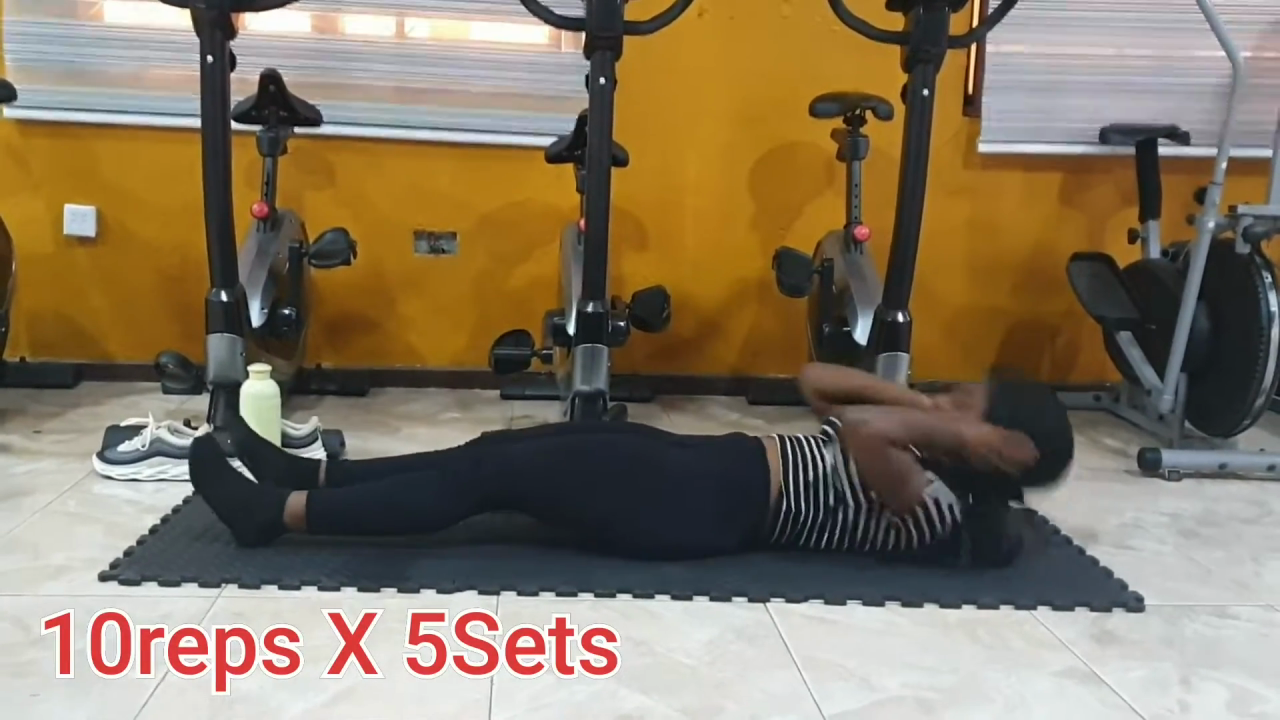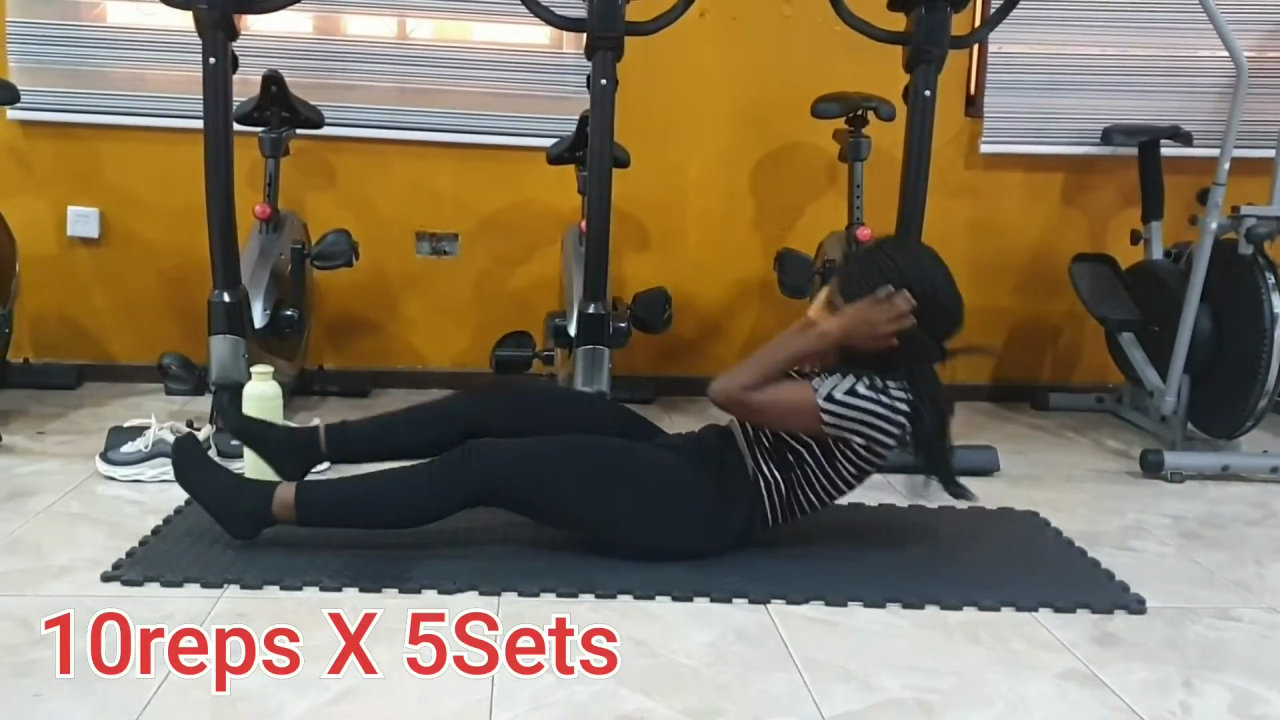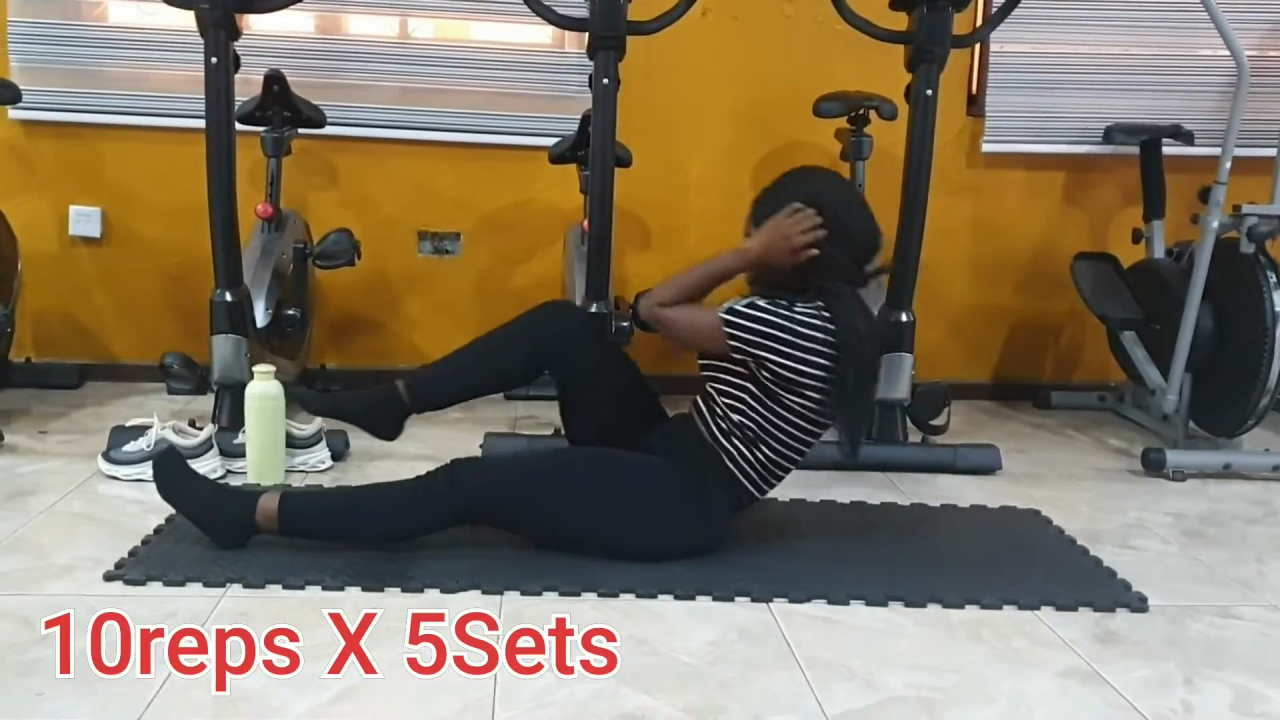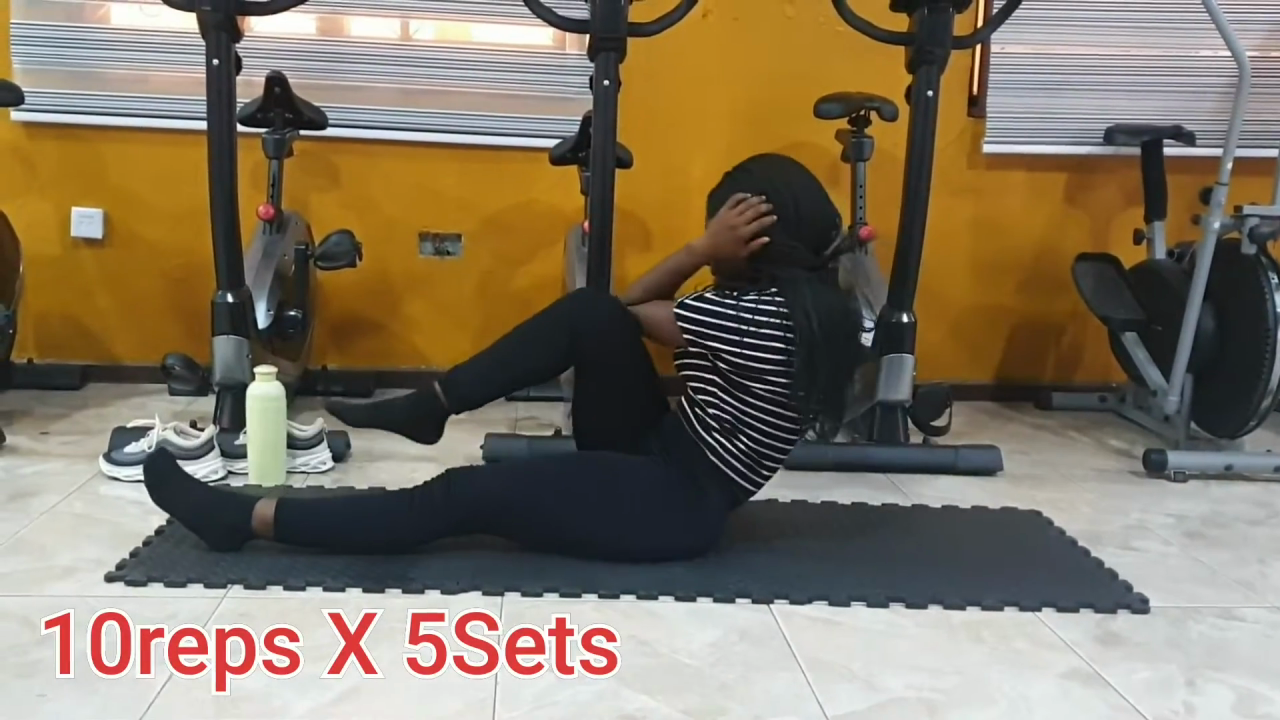
dt=0.3s
person 1, frame 1
left shoulder: (935, 505)
right shoulder: (917, 456)
left elbow: (859, 426)
right elbow: (818, 380)
left wrist: (955, 431)
right wrist: (927, 408)
left hip: (705, 508)
right hip: (708, 465)
left knee: (493, 476)
right knee: (497, 448)
left ankle: (279, 511)
right ankle: (309, 473)
person 1, frame 2
left shoulder: (880, 400)
right shoulder: (868, 372)
left elbow: (732, 392)
right elbow: (746, 383)
left wrist: (825, 334)
right wrist: (824, 332)
left hip: (700, 508)
right hip: (691, 470)
left knee: (480, 465)
right knee: (503, 403)
left ankle: (266, 505)
right ankle: (307, 447)
person 1, frame 3
left shoulder: (798, 328)
right shoulder: (814, 312)
left elbow: (655, 310)
right elbow: (673, 305)
left wrist: (748, 256)
right wrist: (752, 261)
left hip: (679, 507)
right hip: (661, 455)
left knee: (461, 488)
right knee: (561, 325)
left ankle: (250, 513)
right ankle: (392, 403)
person 1, frame 4
left shoulder: (758, 315)
right shoulder: (804, 303)
left elbow: (635, 308)
left wrist: (707, 247)
right wrist: (714, 253)
left hip: (674, 507)
right hip: (658, 460)
left knee: (461, 498)
right knee: (584, 313)
left ankle: (244, 518)
right ankle: (425, 408)
